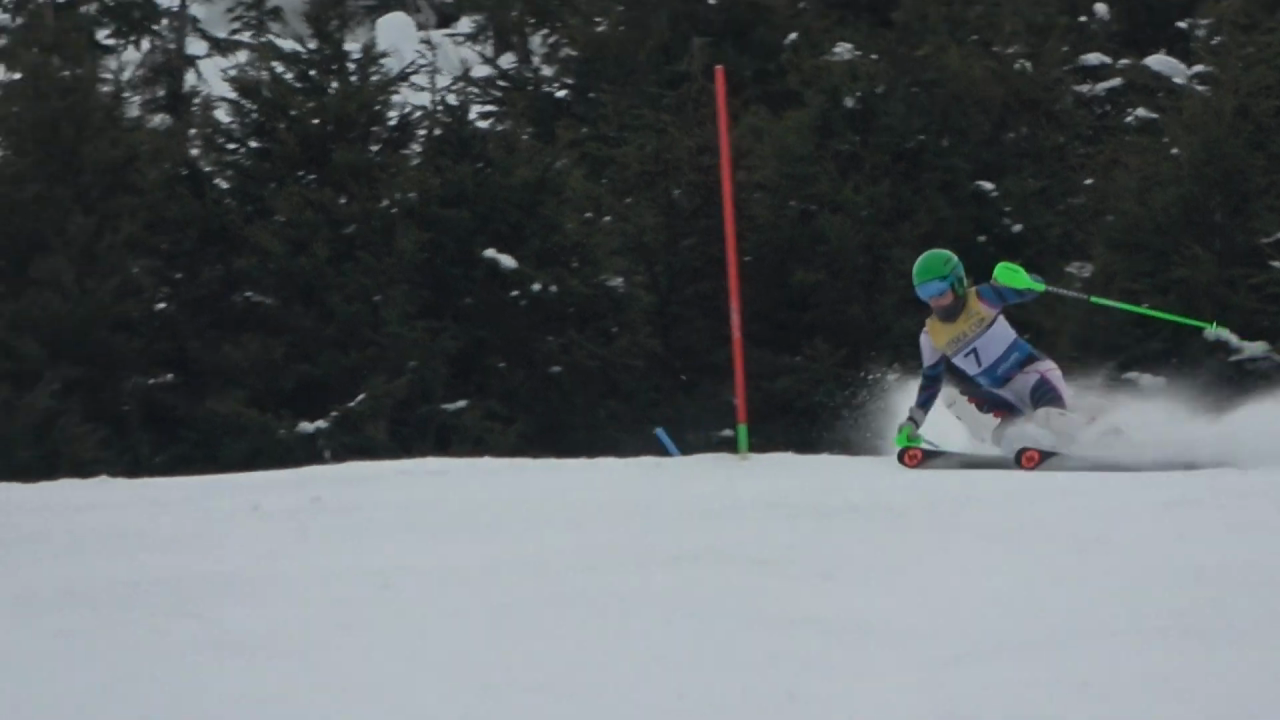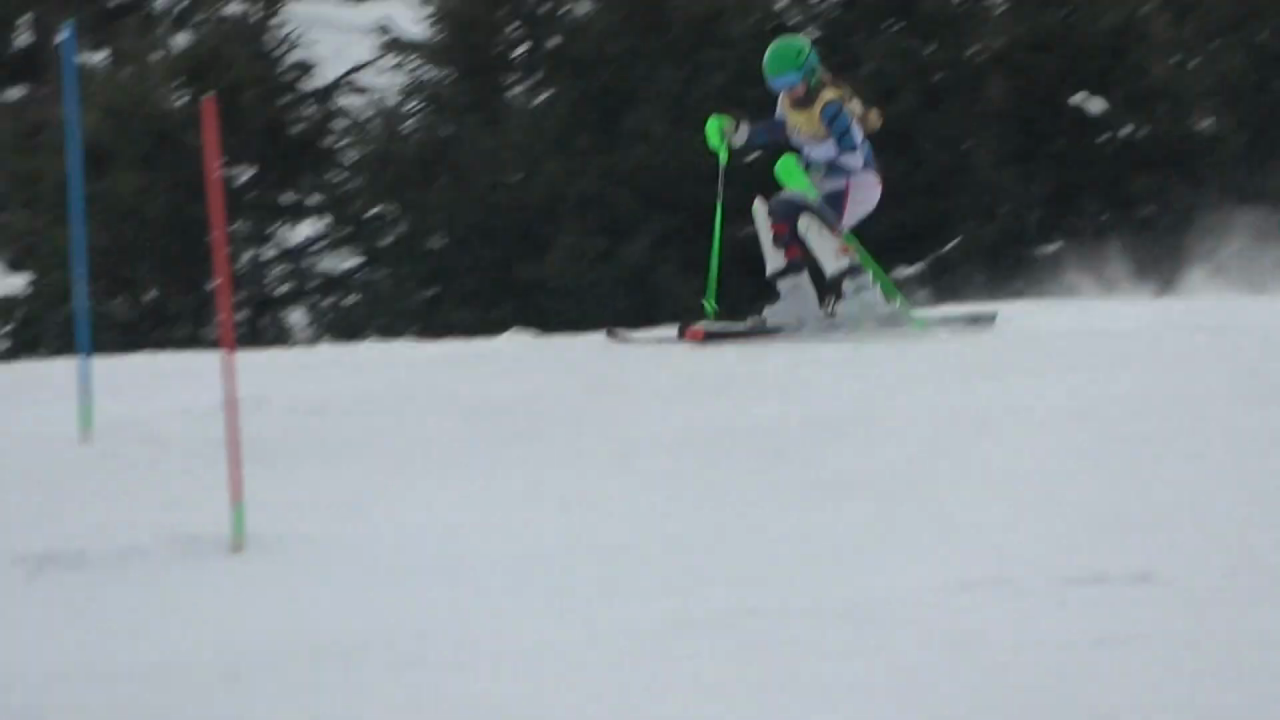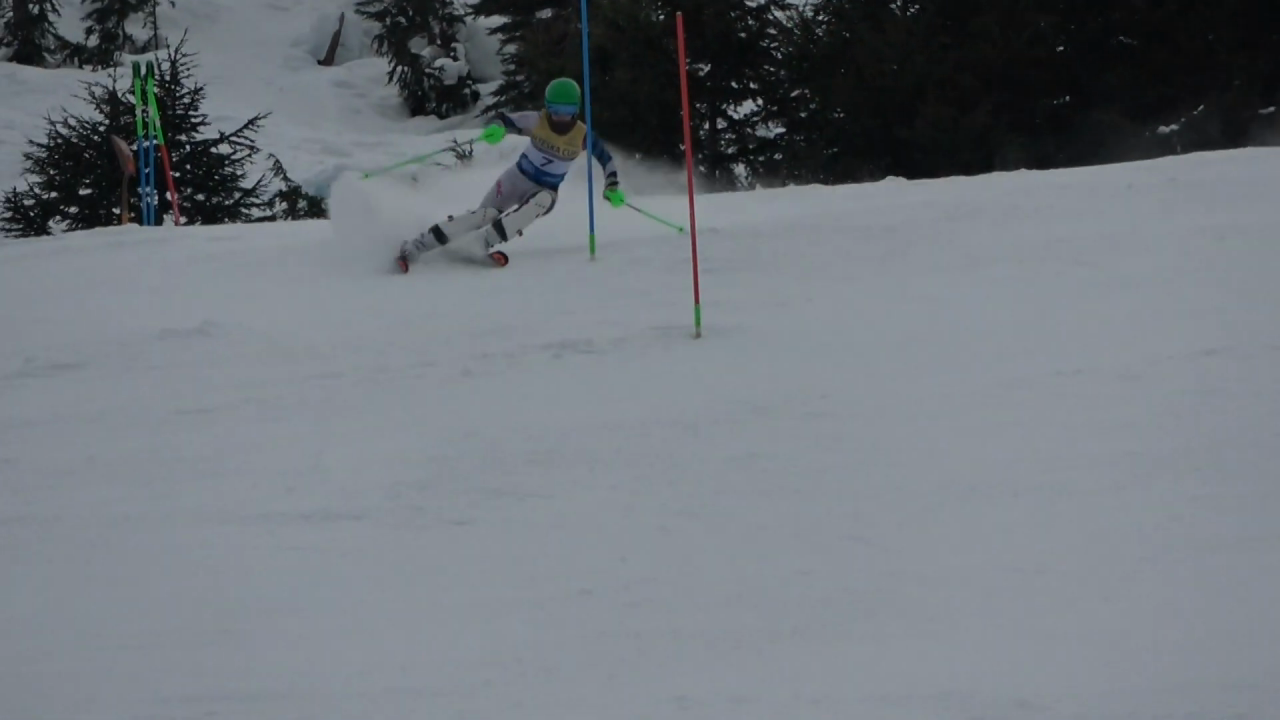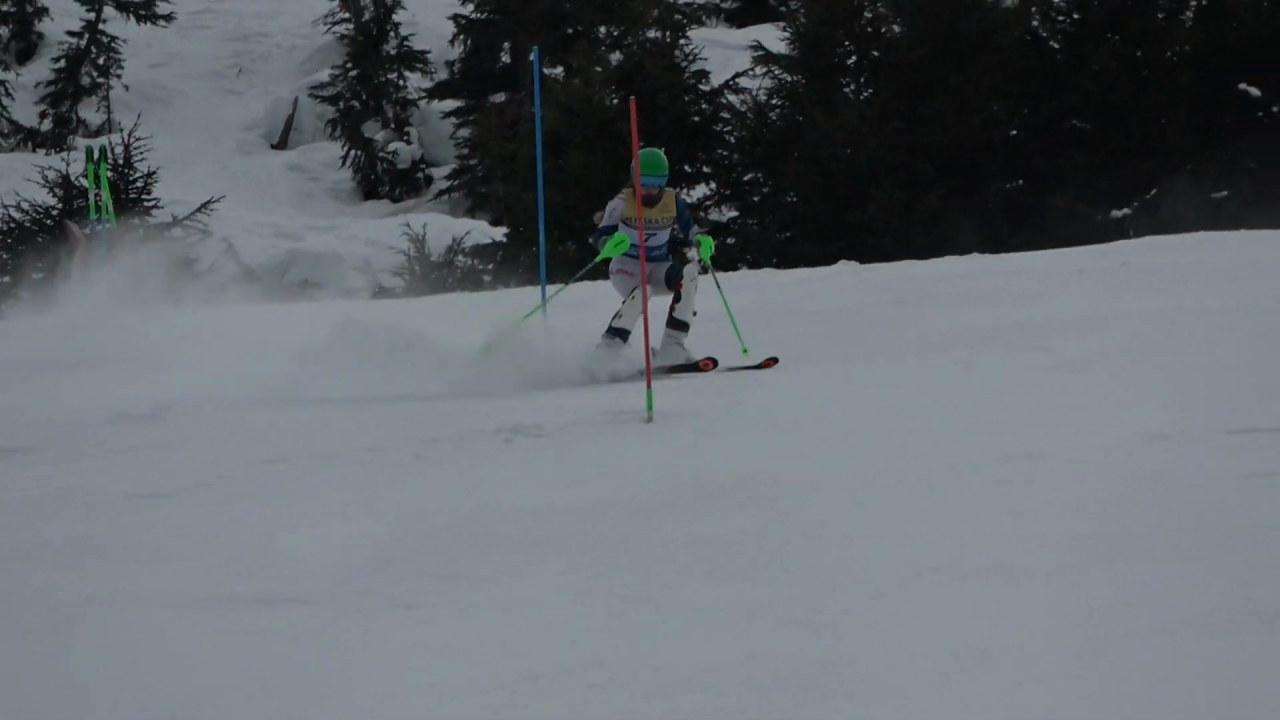
dt=0.7s
person 1, frame 1
left shoulder: (978, 297)
right shoulder: (930, 335)
left elbow: (1033, 289)
right elbow: (931, 380)
right wrist: (913, 421)
left hip: (1033, 373)
right hip: (1000, 395)
left knee: (1048, 417)
right ankle: (1023, 442)
person 1, frame 2
left shoulder: (831, 105)
right shoulder: (788, 101)
left elbow: (854, 157)
right elbow: (775, 131)
left wrist: (818, 173)
right wrist: (736, 130)
left hip: (859, 183)
right hip: (825, 182)
left knee: (808, 222)
right knee: (766, 211)
left ankle: (857, 290)
person 1, frame 3
left shoulder: (583, 136)
right shoulder: (538, 121)
left elbow: (607, 159)
right elbow: (504, 119)
left wrist: (612, 186)
right wrist: (496, 128)
left hip: (543, 192)
right hip: (517, 178)
left knee: (543, 201)
right knee: (484, 214)
left ankle: (485, 244)
right ankle: (419, 245)
person 1, frame 4
left shoulder: (672, 200)
right shoulder: (622, 202)
left elbow: (690, 231)
right elbow: (600, 237)
left wrist: (702, 241)
right wrist: (612, 243)
left hip: (658, 268)
right hip: (627, 267)
left knee: (690, 271)
right knee: (641, 293)
left ankle: (672, 349)
right ankle: (607, 352)
